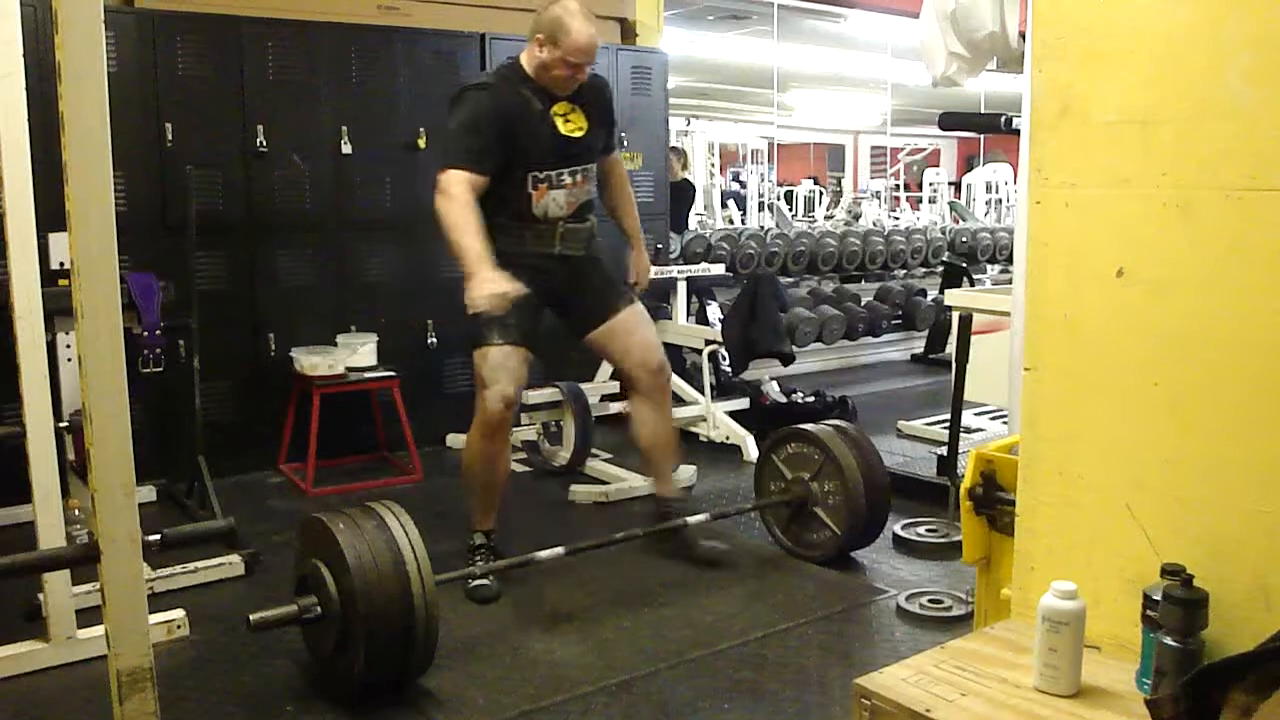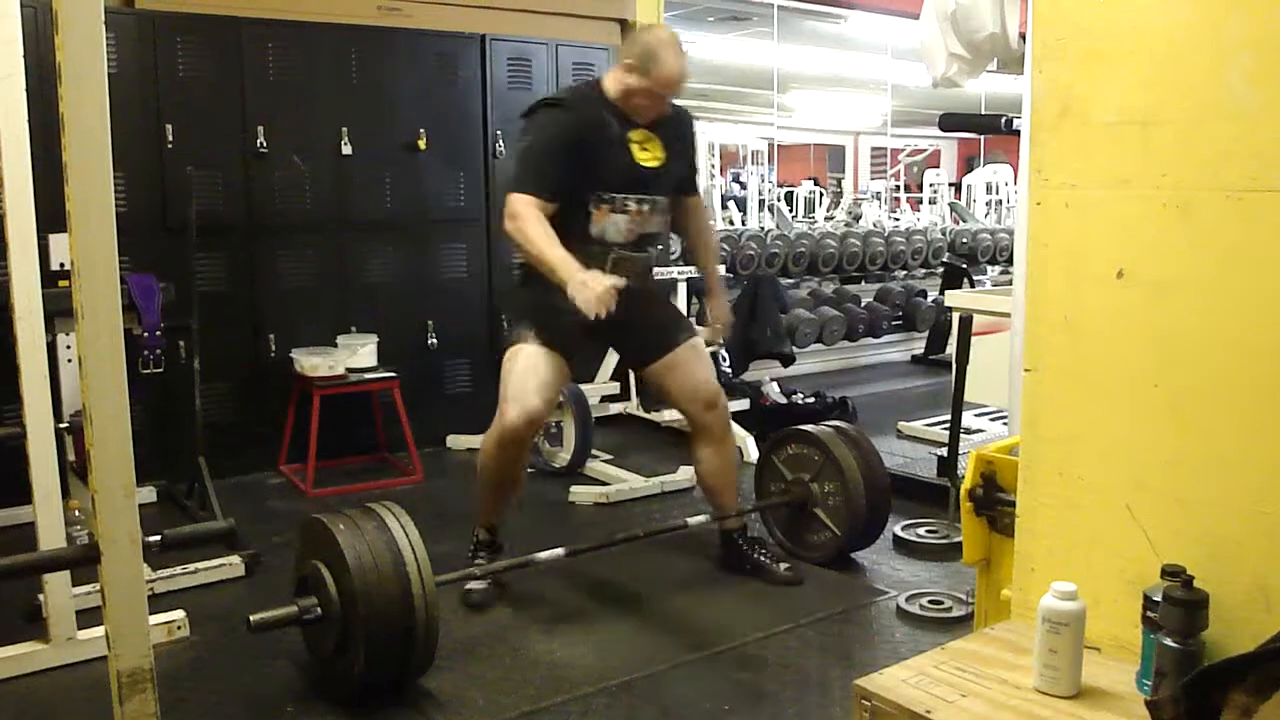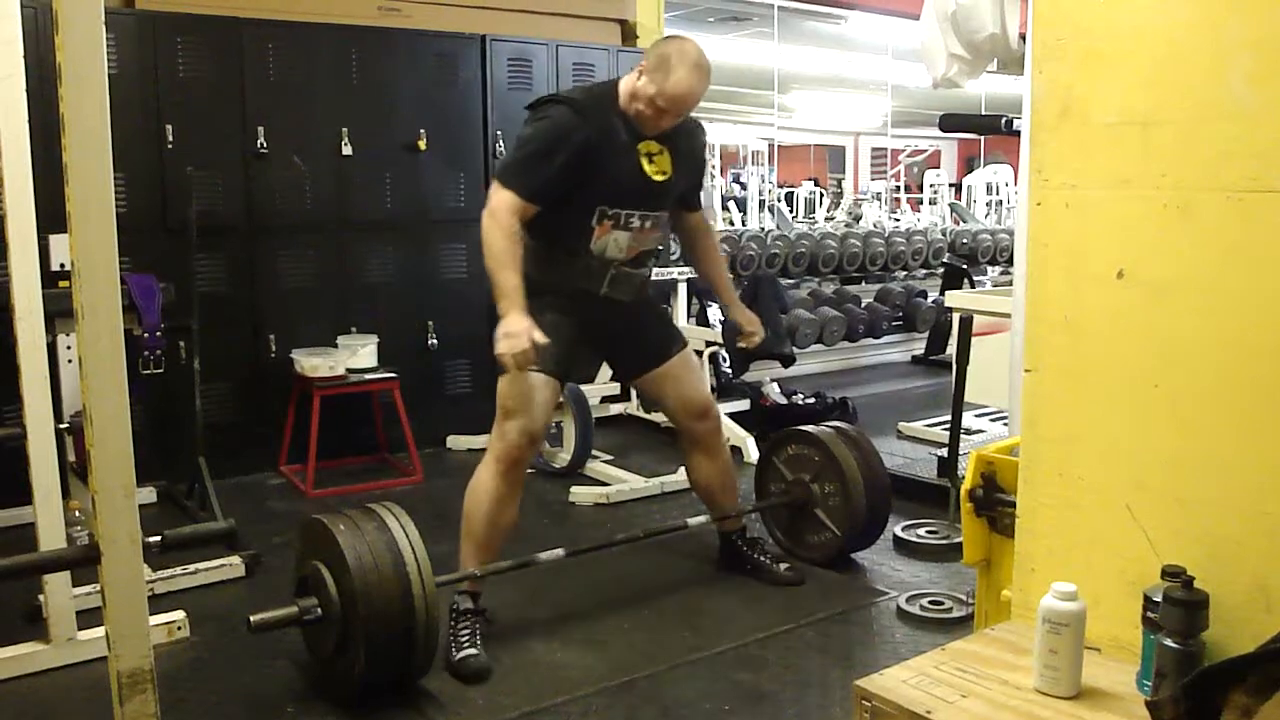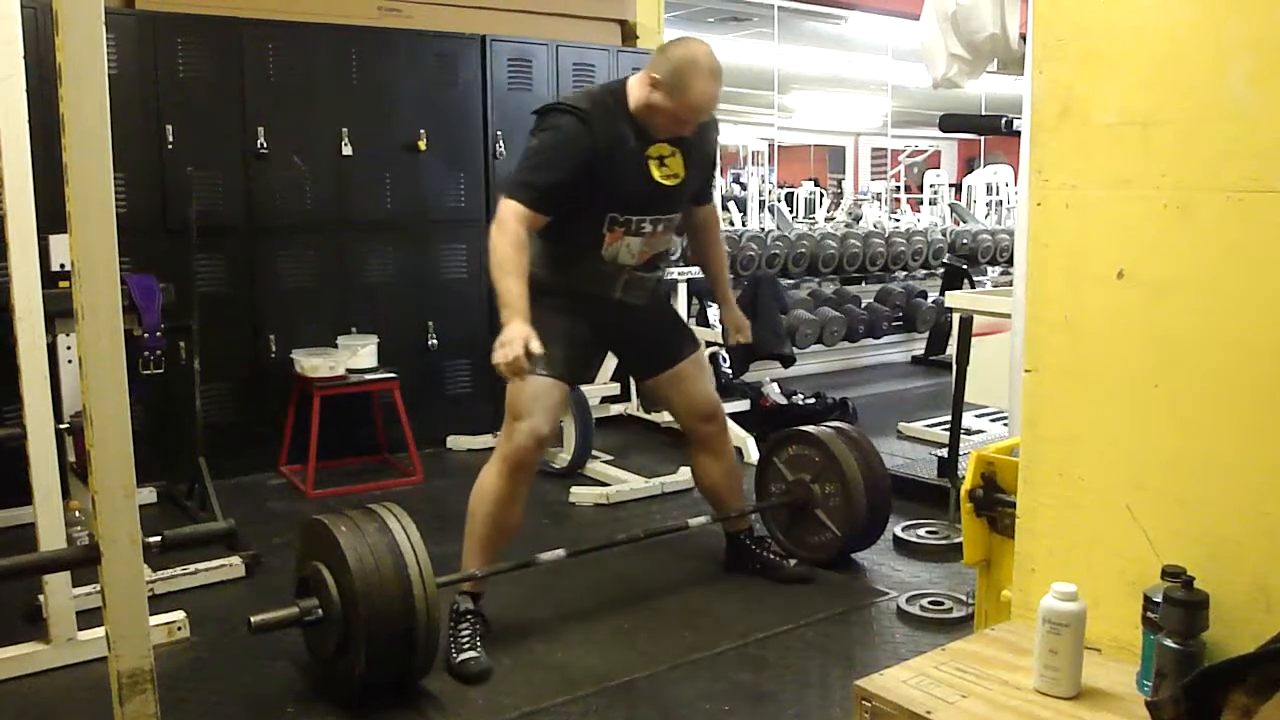
dt=0.3s
person 1, frame 1
left shoulder: (592, 91)
right shoulder: (488, 103)
left elbow: (609, 166)
right elbow: (454, 191)
left wrist: (635, 242)
right wrist: (482, 270)
left hip: (580, 259)
right hip: (507, 270)
left knee: (652, 371)
right knee: (497, 405)
left ankle: (669, 513)
right ankle: (482, 545)
person 1, frame 2
left shoulder: (675, 125)
right shoulder: (563, 121)
left elbow: (689, 207)
right elbow: (520, 214)
left wrist: (715, 289)
right wrist: (575, 277)
left hip: (635, 287)
right hip: (559, 288)
left knee: (708, 404)
right knee: (519, 420)
left ankle: (736, 540)
right ankle: (485, 544)
person 1, frame 3
left shoulder: (687, 139)
right shoulder: (570, 122)
left elbow: (693, 224)
right elbow: (503, 211)
left wrist: (733, 304)
right wrist: (513, 313)
left hip: (628, 297)
right hip: (553, 298)
left knee: (701, 414)
right knee: (516, 441)
left ankle: (737, 542)
right ankle: (465, 607)
person 1, frame 4
left shoulder: (698, 132)
right shoulder: (578, 128)
left elbow: (701, 217)
right elbow: (511, 222)
left wrist: (726, 301)
right wrist: (514, 321)
left hip: (642, 296)
right hip: (566, 297)
left knee: (707, 416)
right knee: (523, 442)
left ankle: (743, 541)
right ankle: (466, 607)
